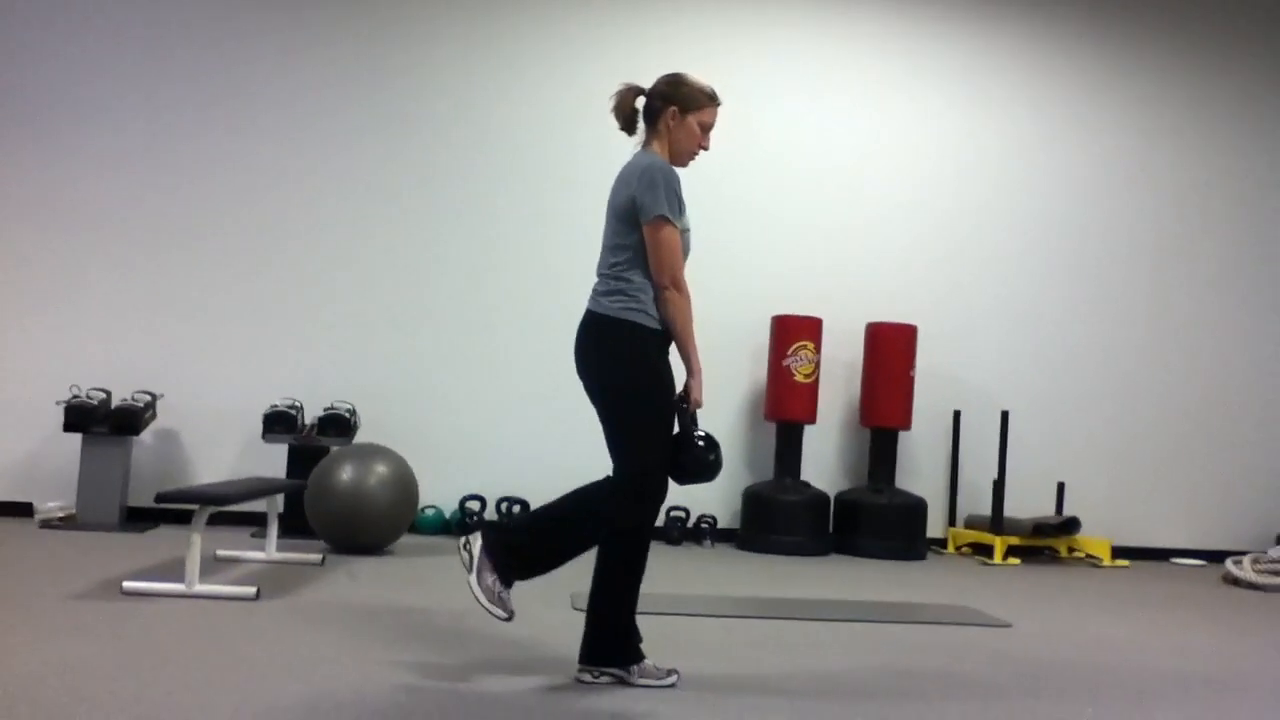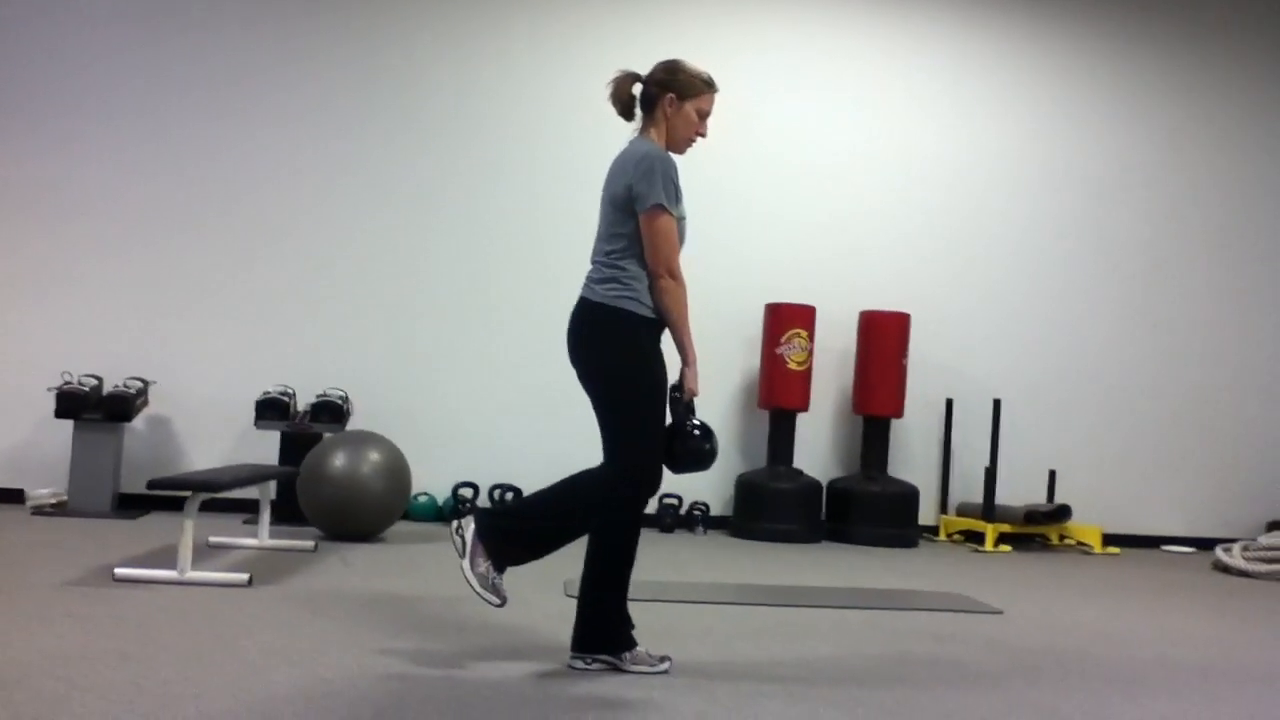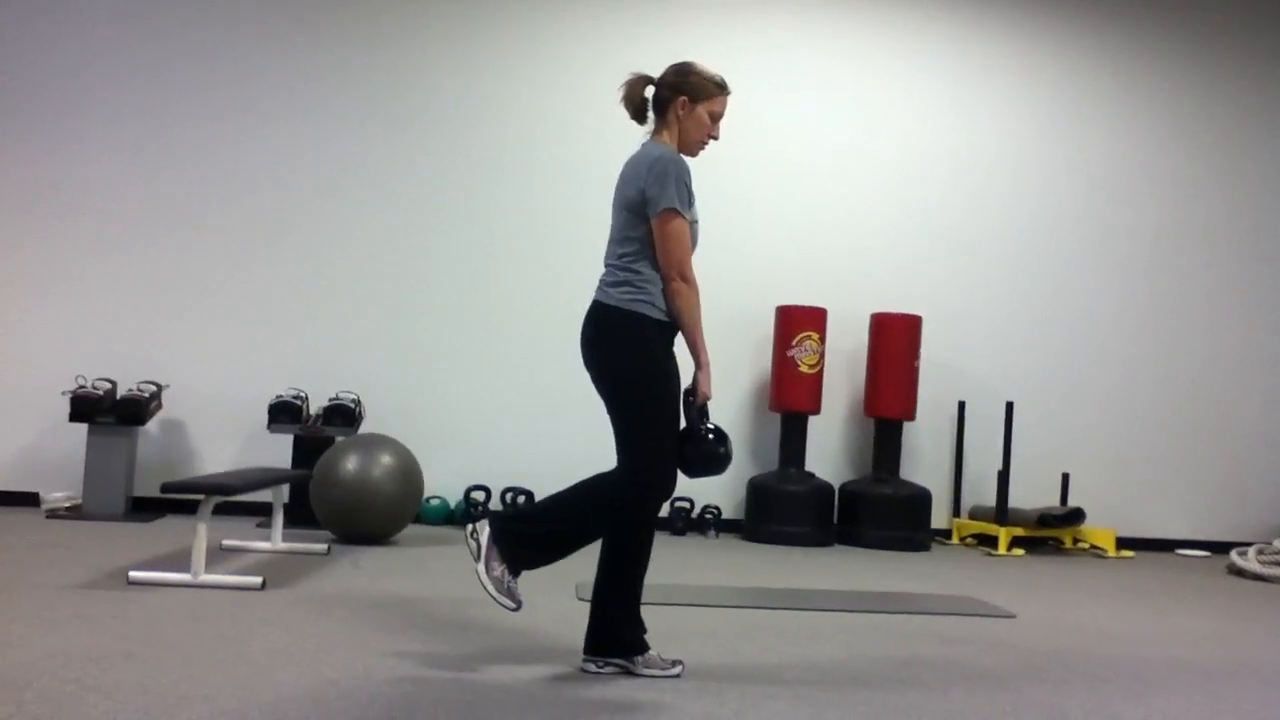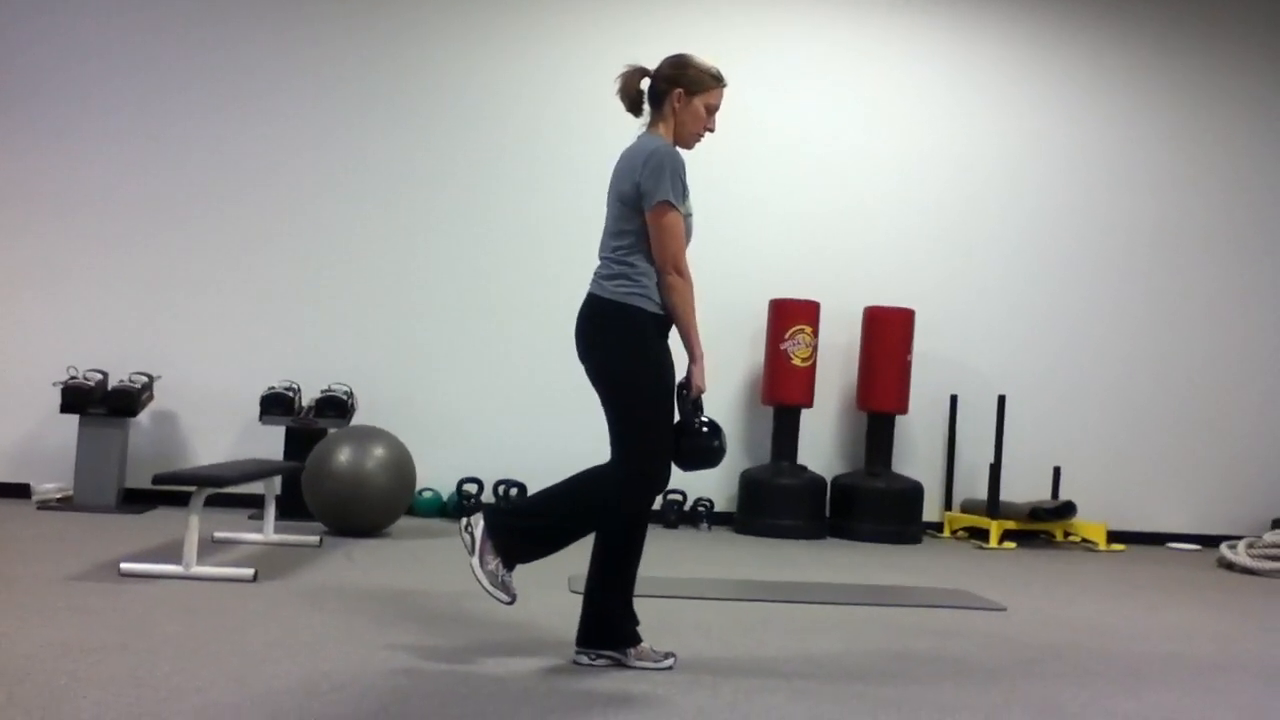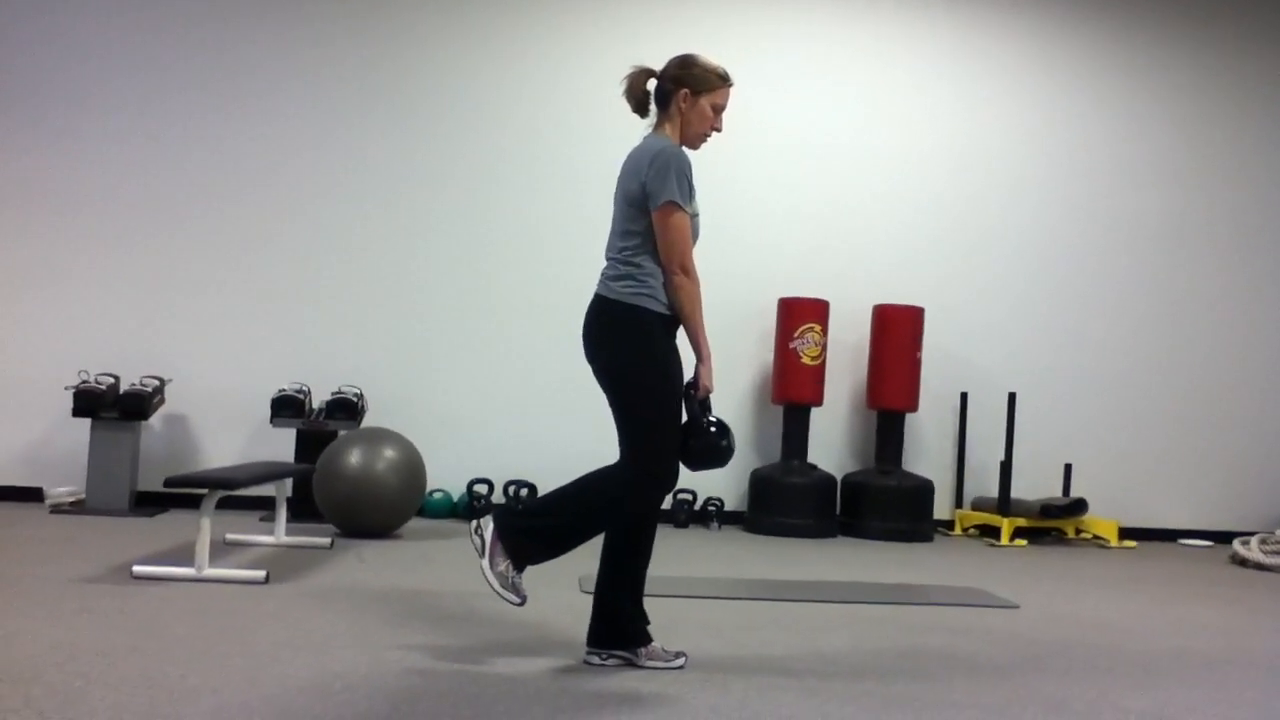
dt=0.4s
person 1, frame 1
left shoulder: (640, 171)
right shoulder: (657, 174)
right elbow: (669, 285)
left wrist: (678, 366)
right wrist: (693, 370)
left hip: (617, 342)
right hip: (627, 346)
left knee: (638, 488)
right knee: (640, 486)
left ankle: (611, 654)
right ankle: (499, 549)
person 1, frame 2
left shoulder: (636, 159)
right shoulder: (654, 162)
right elbow: (664, 275)
left wrist: (674, 355)
right wrist: (688, 359)
left hip: (610, 329)
right hip: (619, 334)
left knee: (630, 475)
right knee: (634, 474)
left ankle: (603, 641)
right ankle: (492, 534)
person 1, frame 3
left shoulder: (646, 161)
right shoulder: (667, 165)
right elbow: (677, 278)
left wrist: (687, 359)
right wrist: (702, 364)
left hip: (622, 332)
right hip: (633, 337)
left knee: (644, 479)
right knee: (647, 478)
left ankle: (616, 645)
right ankle: (506, 537)
person 1, frame 4
left shoulder: (642, 155)
right shoulder: (662, 159)
right elbow: (672, 272)
left wrist: (682, 353)
right wrist: (696, 357)
left hip: (617, 325)
right hip: (628, 330)
left knee: (637, 473)
right knee: (641, 472)
left ankle: (607, 637)
right ankle: (500, 531)
person 1, frame 5
left shoulder: (648, 155)
right shoulder: (668, 159)
right elbow: (679, 271)
left wrist: (689, 353)
right wrist: (703, 357)
left hip: (625, 326)
right hip: (635, 331)
left knee: (646, 473)
right knee: (650, 472)
left ankle: (619, 637)
right ankle: (510, 533)
